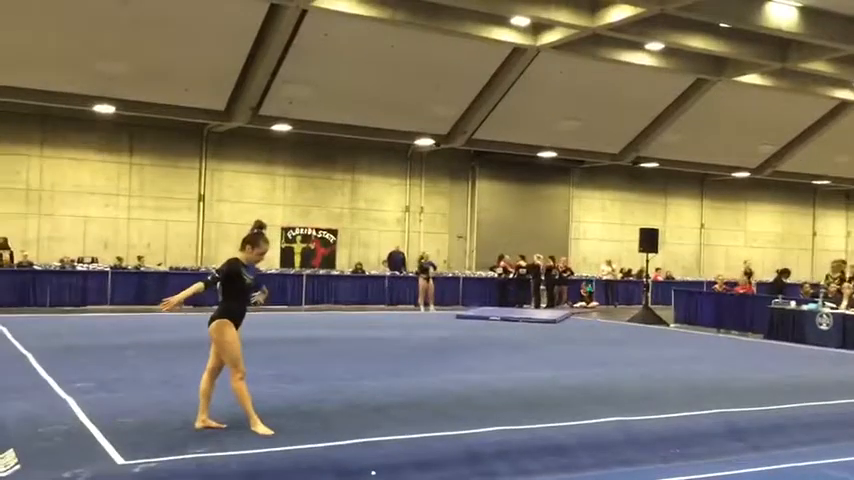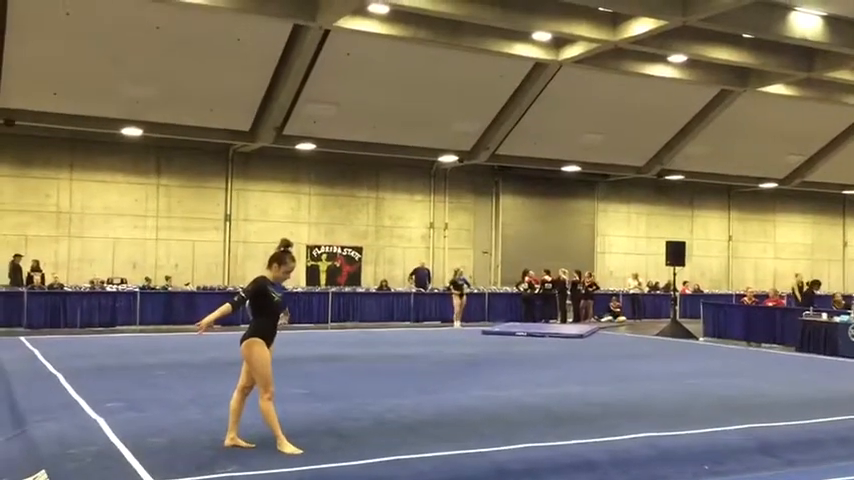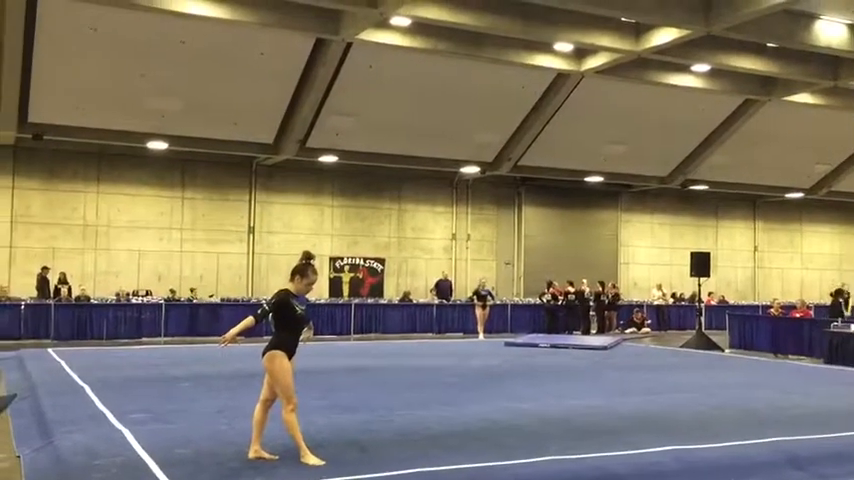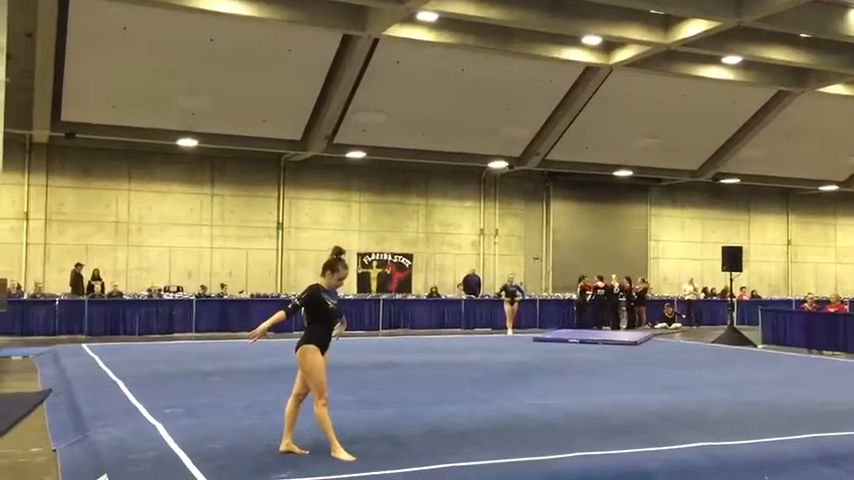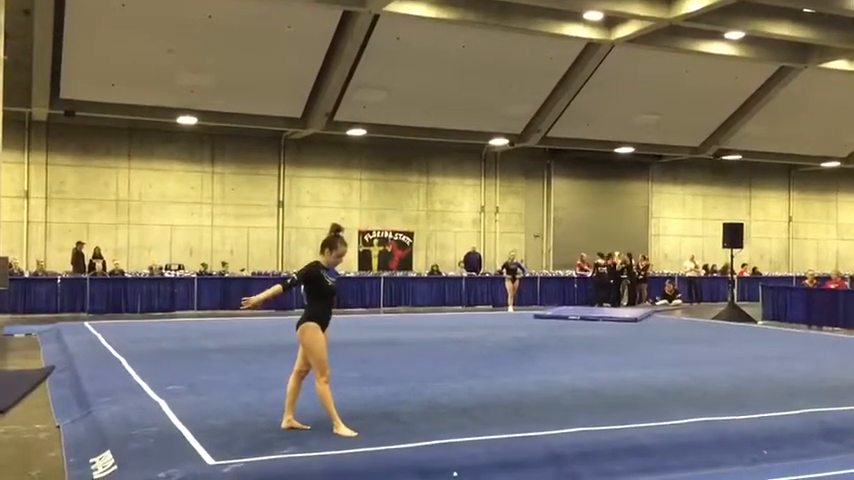
dt=1s
person 1, frame 1
left shoulder: (248, 268)
right shoulder: (232, 266)
right elbow: (208, 282)
left wrist: (260, 293)
right wrist: (181, 296)
left hip: (229, 323)
right hip: (223, 322)
left knee: (212, 370)
right knee: (238, 373)
left ankle: (202, 418)
right ankle: (254, 421)
person 1, frame 2
left shoulder: (276, 287)
right shoulder: (260, 284)
right elbow: (236, 302)
left wrist: (282, 315)
right wrist: (211, 318)
left hip: (264, 341)
right hip: (254, 341)
left knee: (243, 388)
right knee: (267, 392)
left ankle: (231, 436)
right ankle: (281, 441)
person 1, frame 3
left shoulder: (298, 300)
right shoulder: (282, 297)
right elbow: (259, 315)
right wrist: (234, 331)
left hip: (286, 354)
right hip: (276, 354)
left knee: (266, 401)
right knee: (290, 404)
left ankle: (255, 449)
right ankle: (304, 453)
person 1, frame 4
left shoulder: (332, 294)
right shoulder: (314, 292)
right elbow: (290, 310)
left wrist: (341, 324)
right wrist: (266, 325)
left hip: (319, 348)
right hip: (309, 348)
left knee: (299, 394)
right knee: (321, 398)
left ankle: (287, 442)
right ankle: (335, 448)
person 1, frame 5
left shoulder: (330, 272)
right shoulder: (313, 269)
right elbow: (288, 284)
right wrist: (261, 297)
left hip: (319, 326)
right hip: (310, 325)
left knee: (300, 371)
right knee: (323, 376)
left ankle: (288, 418)
right ankle: (337, 424)
